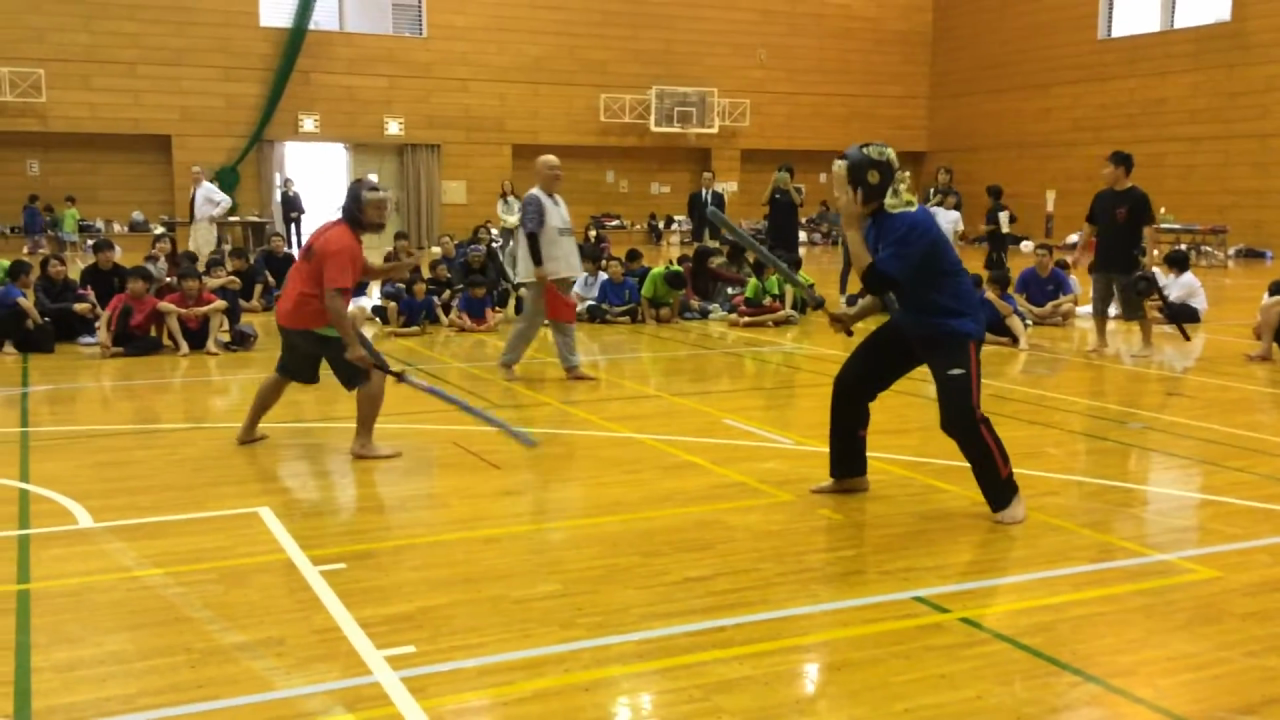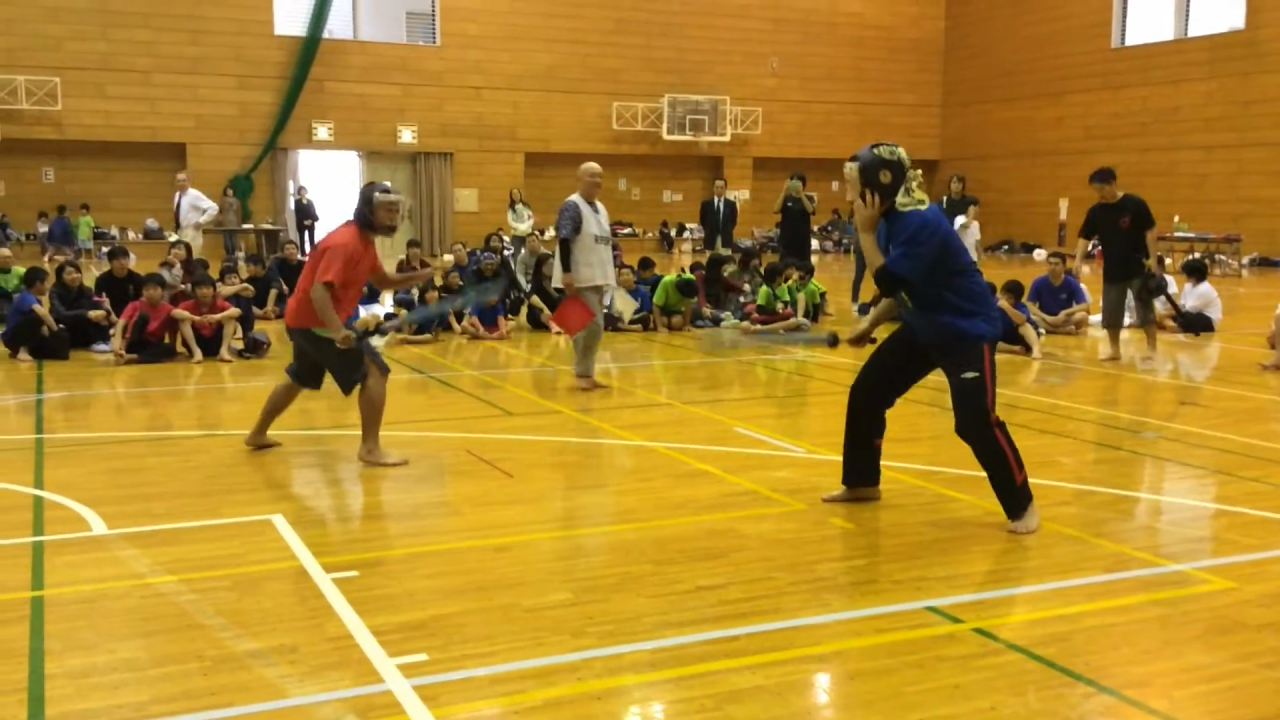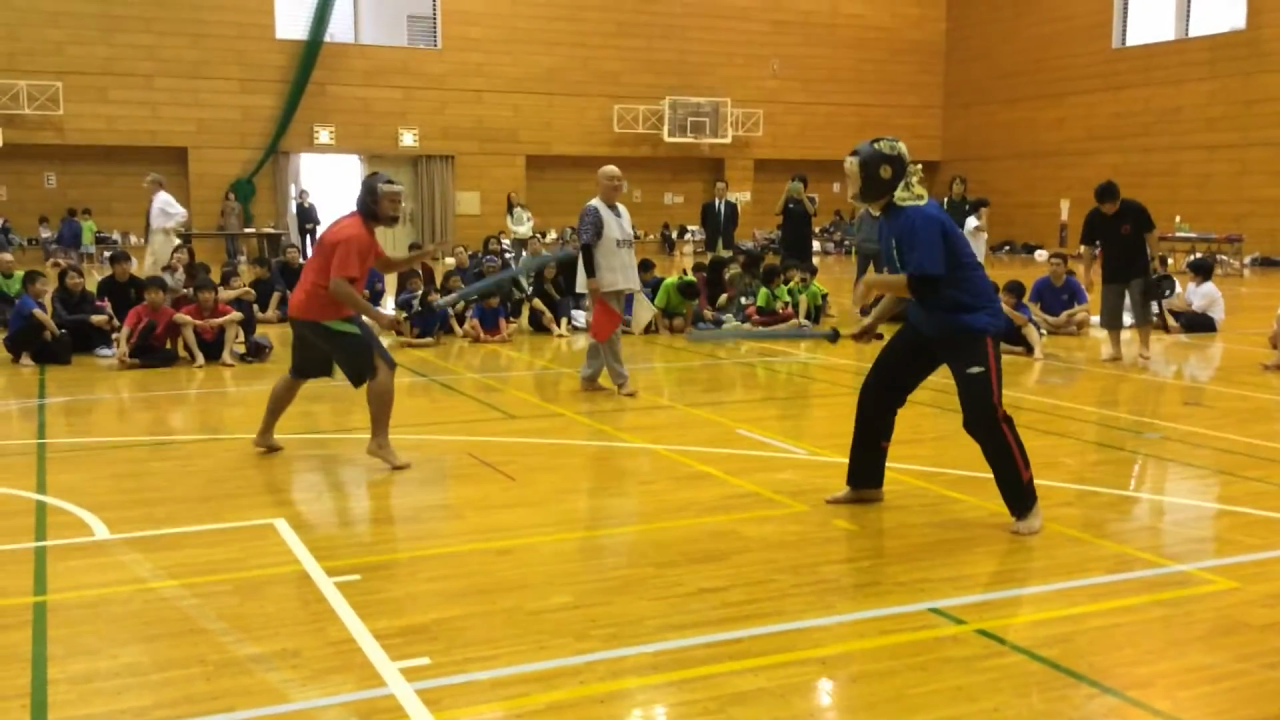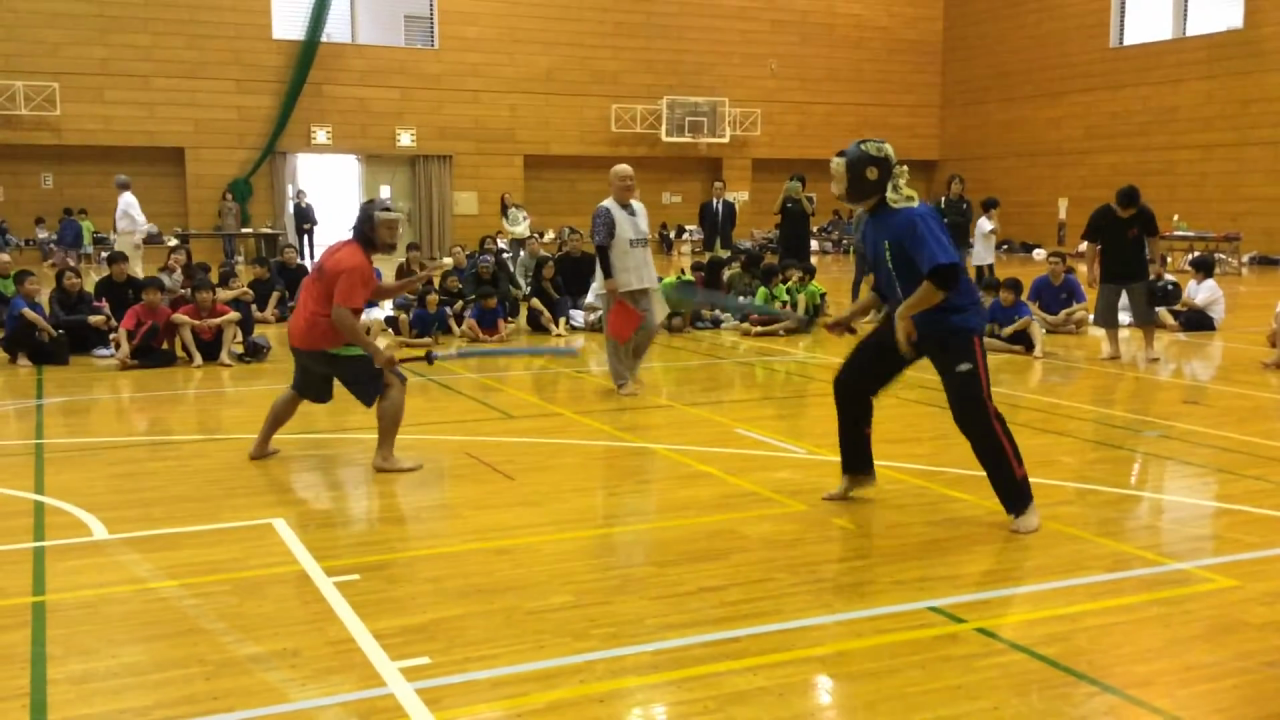
dt=0.3s
person 1, frame 1
left shoulder: (911, 223)
right shoulder: (878, 222)
left elbow: (875, 280)
left wrist: (852, 229)
right wrist: (853, 315)
left hip: (953, 327)
right hip: (909, 324)
left knee: (961, 416)
right knee: (849, 386)
left ankle: (1007, 497)
right ankle: (849, 475)
person 1, frame 2
left shoulder: (923, 223)
right shoulder: (891, 221)
left elbow: (888, 282)
left wrist: (866, 232)
right wrist: (869, 325)
left hip: (967, 330)
right hip: (922, 328)
left knee: (976, 419)
right knee: (865, 393)
left ankle: (1021, 506)
right ankle: (862, 483)
person 1, frame 3
left shoulder: (920, 218)
right shoulder: (893, 218)
left elbow: (926, 284)
left wrist: (874, 284)
right wrist: (873, 319)
left hip: (970, 324)
right hip: (926, 325)
left knee: (984, 416)
right knee: (875, 394)
left ankle: (1026, 506)
right ankle: (865, 484)
person 1, frame 4
left shoulder: (912, 219)
right shoulder: (873, 223)
left elbow: (945, 276)
left wrist: (902, 314)
right wrist: (849, 315)
left hip: (953, 324)
right hip: (909, 320)
left knee: (975, 413)
right knee: (849, 383)
left ankle: (1022, 504)
right ankle: (857, 471)
person 2, frame 1
left shoulder: (338, 231)
right shoulder: (344, 243)
left elbow: (363, 272)
right elbow: (333, 298)
left wrist: (399, 268)
right wrist: (352, 344)
left hip: (290, 314)
right hip: (312, 318)
left knee: (286, 373)
right knee: (374, 370)
left ankle: (249, 429)
right ankle: (363, 442)
person 2, frame 2
left shoulder: (365, 242)
right shoulder: (346, 243)
left elbow: (383, 282)
right elbow: (318, 290)
left wrist: (415, 277)
right wrist: (336, 330)
left hip: (302, 320)
right hip: (315, 321)
left knee: (298, 380)
right knee: (374, 372)
left ankle: (258, 434)
right ankle: (370, 448)
person 2, frame 3
left shoulder: (357, 227)
right shoulder: (355, 234)
left elbow: (386, 265)
right elbow: (339, 286)
left wrist: (419, 257)
right wrist: (376, 316)
left hip: (305, 311)
right hip: (326, 314)
left knee: (298, 374)
right knee: (382, 368)
left ankle: (265, 434)
right ankle: (380, 443)
person 2, frame 4
left shoulder: (346, 250)
right shoulder: (355, 263)
left elbow: (376, 293)
right elbow: (341, 316)
left wrist: (414, 281)
right wrist: (375, 351)
left hip: (302, 336)
right hip: (327, 339)
left knee: (299, 391)
right knee: (393, 383)
left ankle: (261, 444)
right ankle: (385, 455)
person 3, frame 1
left shoulder: (559, 200)
right shoulder: (533, 200)
right elbow: (530, 235)
left wrist: (569, 268)
right wrist: (538, 268)
left hip: (563, 270)
right hip: (544, 272)
left knee: (565, 319)
right knee: (531, 319)
left ankle: (572, 366)
right ankle: (507, 362)
person 3, frame 2
left shoulder: (600, 208)
right shoulder: (572, 206)
right elbow: (564, 241)
left wrist: (608, 275)
right wrist: (566, 273)
left hip: (598, 277)
right hip: (580, 278)
left knee: (594, 327)
right knee: (592, 324)
left ankle: (585, 373)
right ankle: (583, 373)
person 3, frame 3
left shoulder: (623, 210)
right shoulder: (592, 211)
right elbow: (586, 247)
left wrist: (633, 278)
right wrist: (591, 278)
left hip: (621, 281)
right hip: (602, 282)
right knee: (609, 332)
left ankle: (589, 376)
right ankle: (621, 380)
person 3, frame 4
left shoulder: (640, 208)
right shoulder: (605, 211)
right elbow: (601, 248)
left wrist: (649, 276)
right wrist: (608, 279)
left hip: (641, 281)
right hip: (618, 283)
left knee: (649, 327)
left ankle: (629, 367)
right ankle: (622, 380)
person 4, frame 1
left shoulder: (1138, 197)
right shoulder: (1101, 197)
left elbow: (1148, 228)
right elbow: (1090, 225)
left wrist: (1148, 255)
right wrist: (1079, 249)
left hip: (1128, 263)
right hip: (1102, 261)
left knee: (1134, 304)
right knee: (1099, 303)
left ankle: (1147, 344)
right ankle: (1100, 340)
person 4, frame 2
left shoulder: (1136, 204)
right shoulder: (1095, 211)
left elbow: (1150, 231)
right elbow: (1085, 237)
left wrist: (1152, 258)
right wrist: (1078, 260)
left hip: (1138, 268)
right hip: (1112, 270)
left knee: (1145, 307)
right knee: (1110, 311)
left ankle: (1151, 346)
right ankle: (1114, 350)
person 4, frame 3
left shoulder: (1136, 209)
right shoulder: (1093, 217)
left elbow: (1150, 233)
right elbow: (1088, 247)
left wrist: (1154, 259)
right wrist: (1087, 274)
left hip: (1138, 270)
right hip: (1111, 272)
left knee: (1141, 306)
right knee: (1110, 310)
left ankle: (1144, 346)
right ankle: (1115, 349)
person 4, frame 4
left shoulder: (1145, 213)
right shoulder: (1100, 215)
left elbow: (1153, 239)
right elbow: (1091, 244)
left wrist: (1155, 263)
right wrist: (1091, 271)
left hip: (1137, 272)
right hip: (1109, 273)
left knee: (1144, 309)
right knee: (1106, 310)
left ankle: (1150, 348)
right ankle: (1114, 348)
